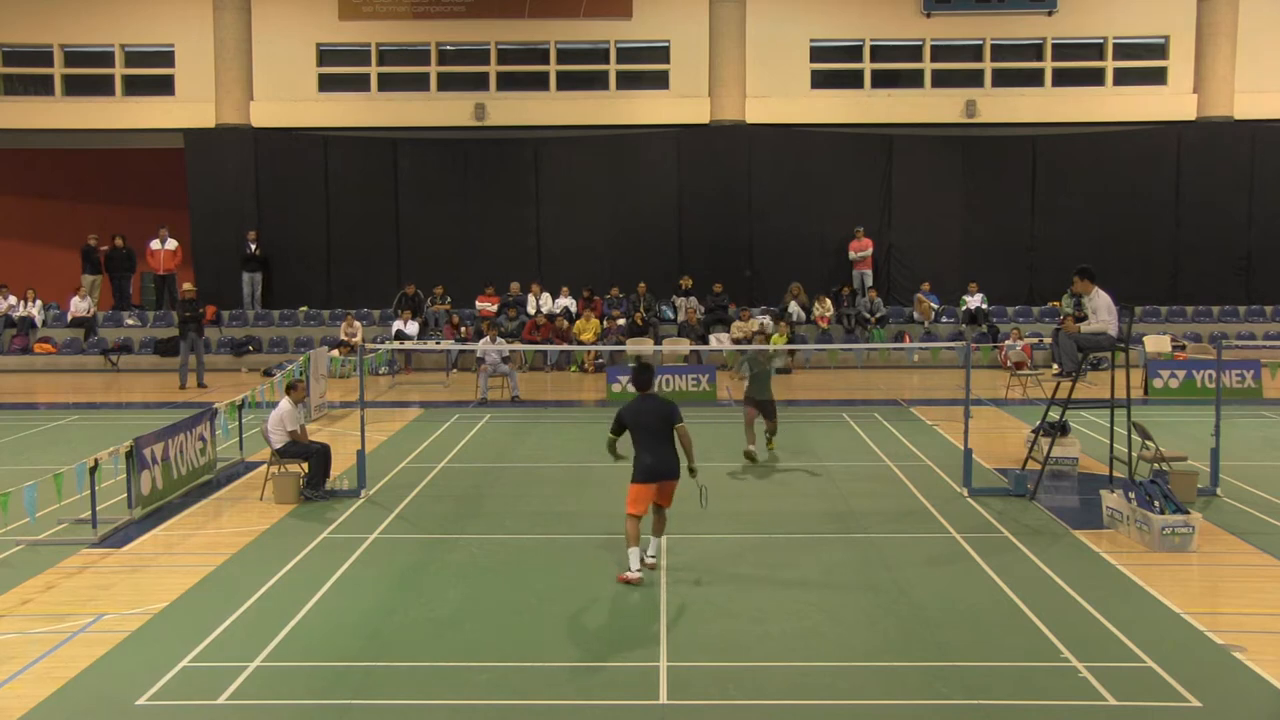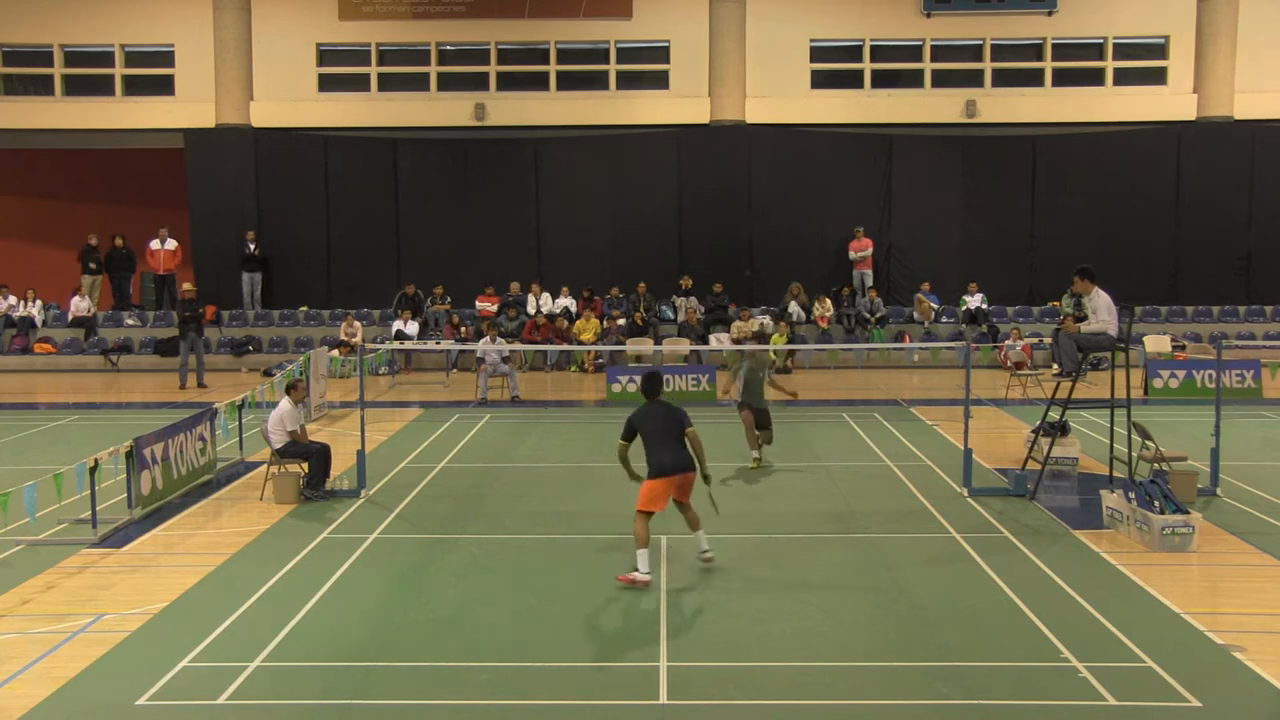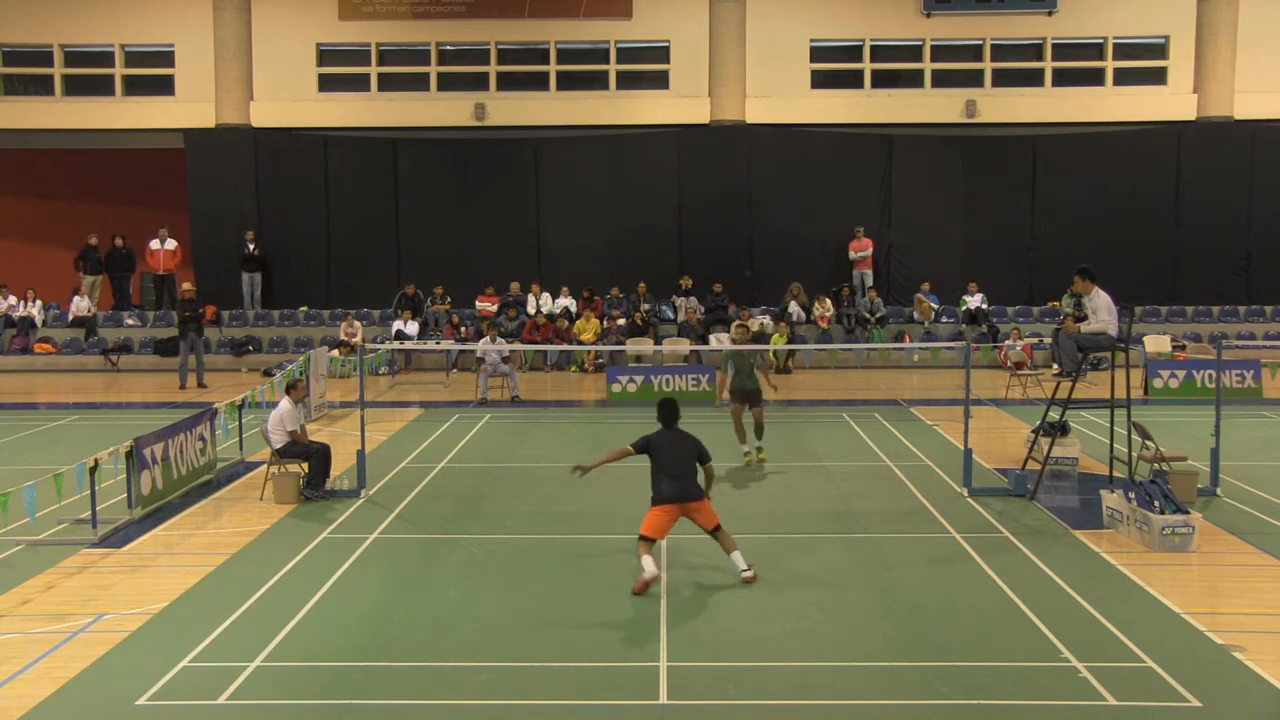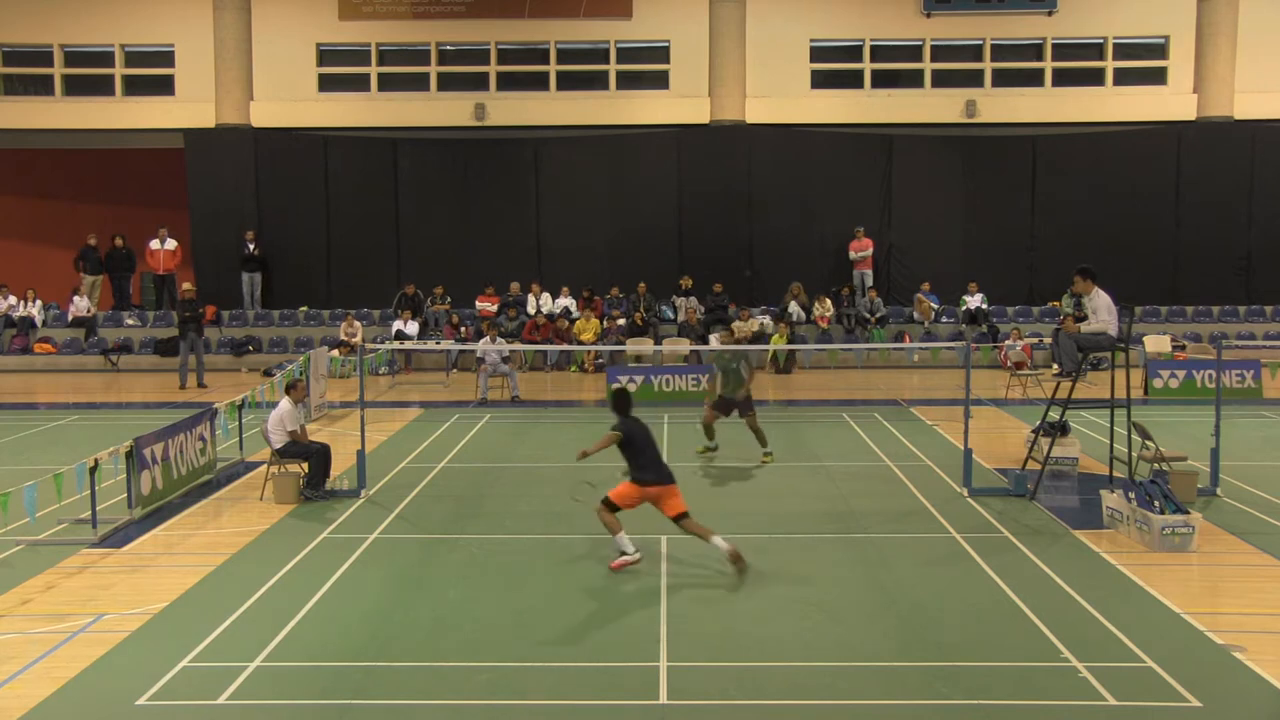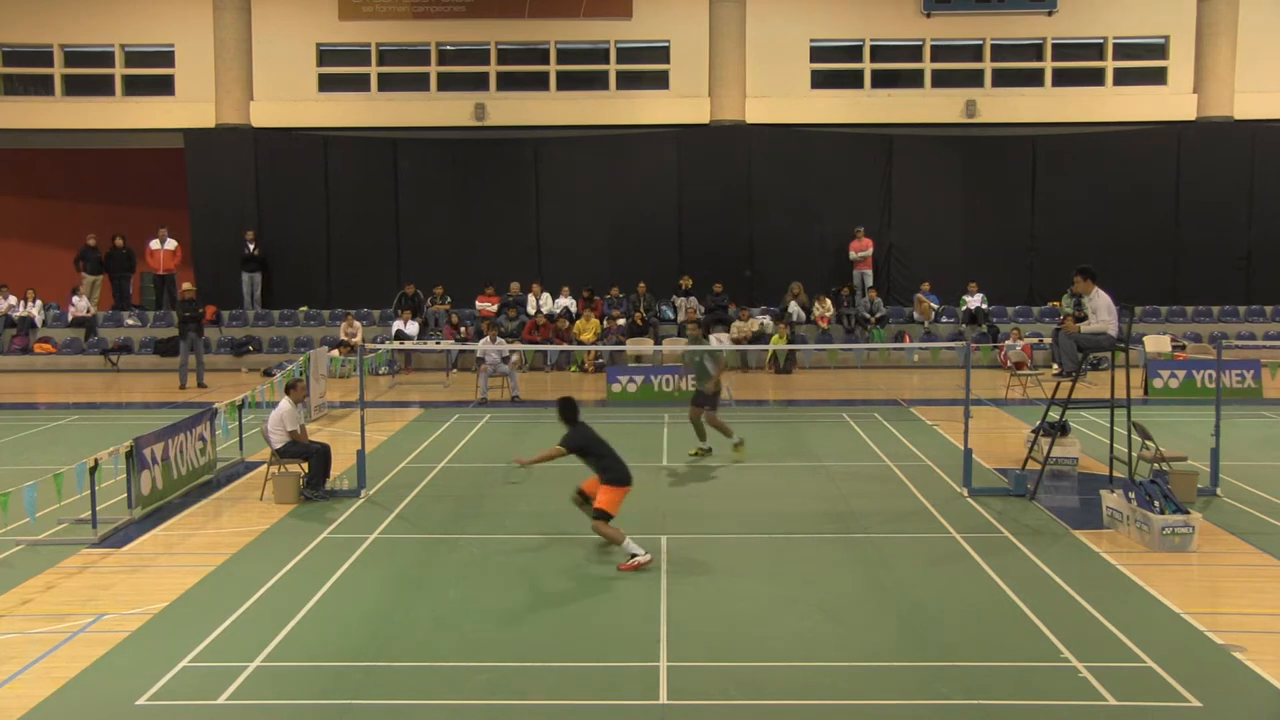
dt=0.2s
person 1, frame 1
left shoulder: (626, 411)
right shoulder: (669, 406)
left elbow: (610, 443)
right elbow: (683, 433)
left wrist: (616, 455)
right wrist: (692, 463)
left hip: (645, 470)
right hip: (671, 468)
left knee: (633, 518)
right knee: (660, 509)
left ankle: (634, 569)
right ankle: (652, 556)
person 1, frame 2
left shoulder: (636, 417)
right shoulder: (677, 412)
left elbow: (622, 451)
right elbow: (693, 437)
left wrist: (630, 472)
right wrist: (704, 469)
left hip: (660, 471)
right hip: (685, 467)
left knee: (641, 518)
right knee: (684, 505)
left ankle: (642, 572)
right ankle: (704, 550)
person 1, frame 3
left shoulder: (651, 439)
right shoulder: (694, 441)
left elbow: (622, 452)
right elbow: (710, 471)
left wrist: (591, 465)
right wrist: (707, 491)
left hip: (664, 499)
right hip: (694, 496)
left knee: (644, 544)
right knee: (719, 532)
left ankle: (650, 571)
right ankle: (744, 570)
person 1, frame 4
left shoulder: (621, 426)
right shoulder: (638, 424)
left elbow: (611, 438)
left wrist: (590, 451)
left hip: (642, 483)
right hip: (665, 480)
left knee: (603, 510)
right knee: (687, 523)
left ankle: (629, 552)
right ankle: (728, 550)
person 1, frame 5
left shoulder: (574, 436)
right shoulder: (580, 428)
left elbow: (555, 453)
left wrist: (529, 461)
left hip: (615, 481)
right hip: (608, 476)
left knee: (598, 526)
right knee: (578, 497)
left ankle: (640, 555)
right ankle: (608, 531)
